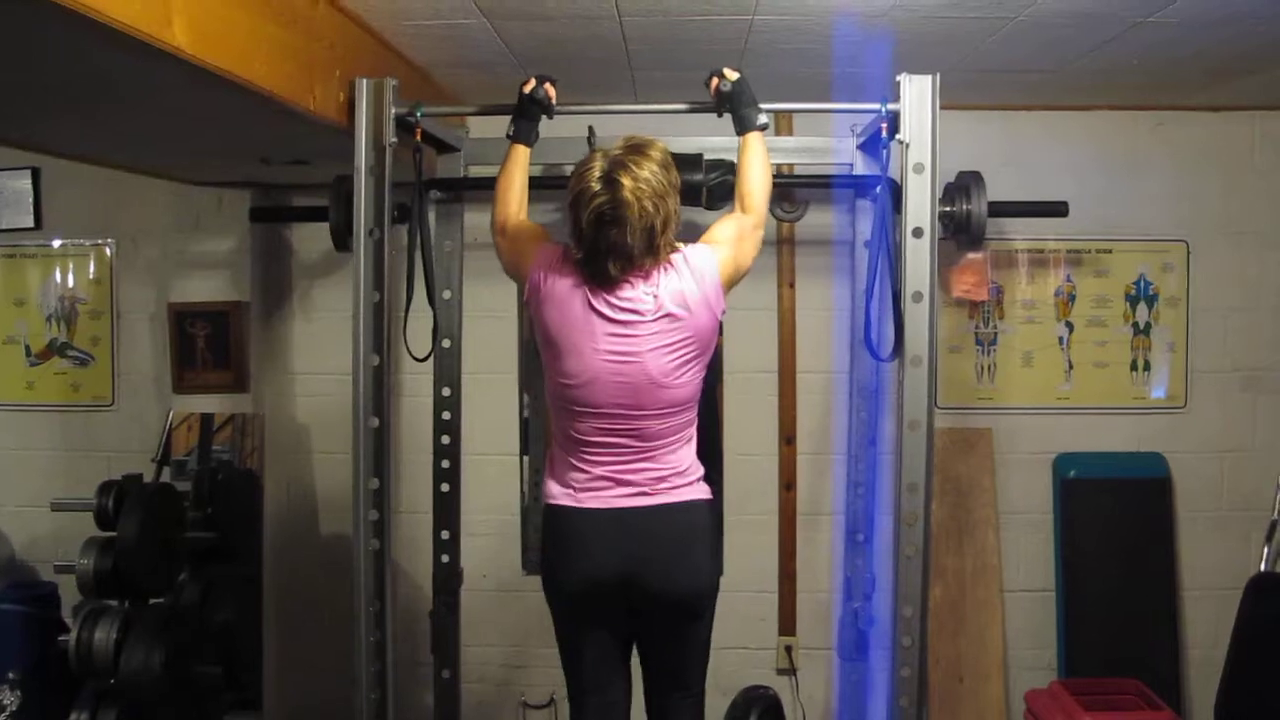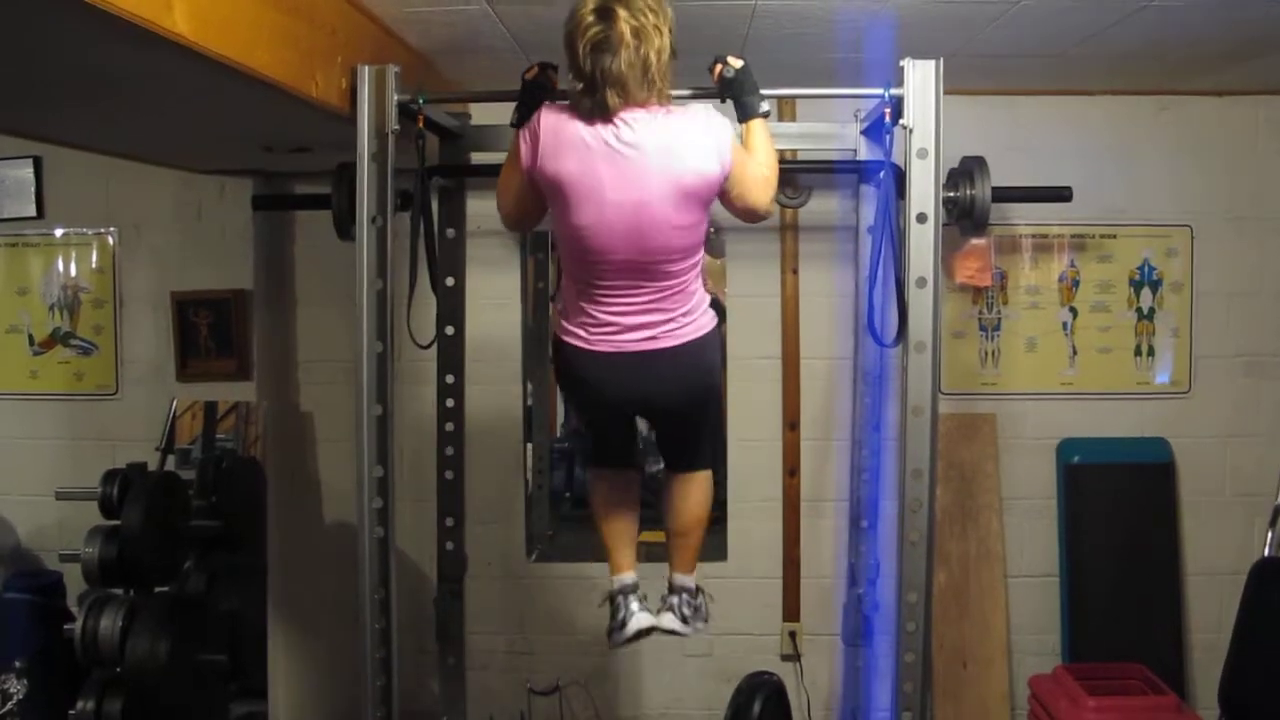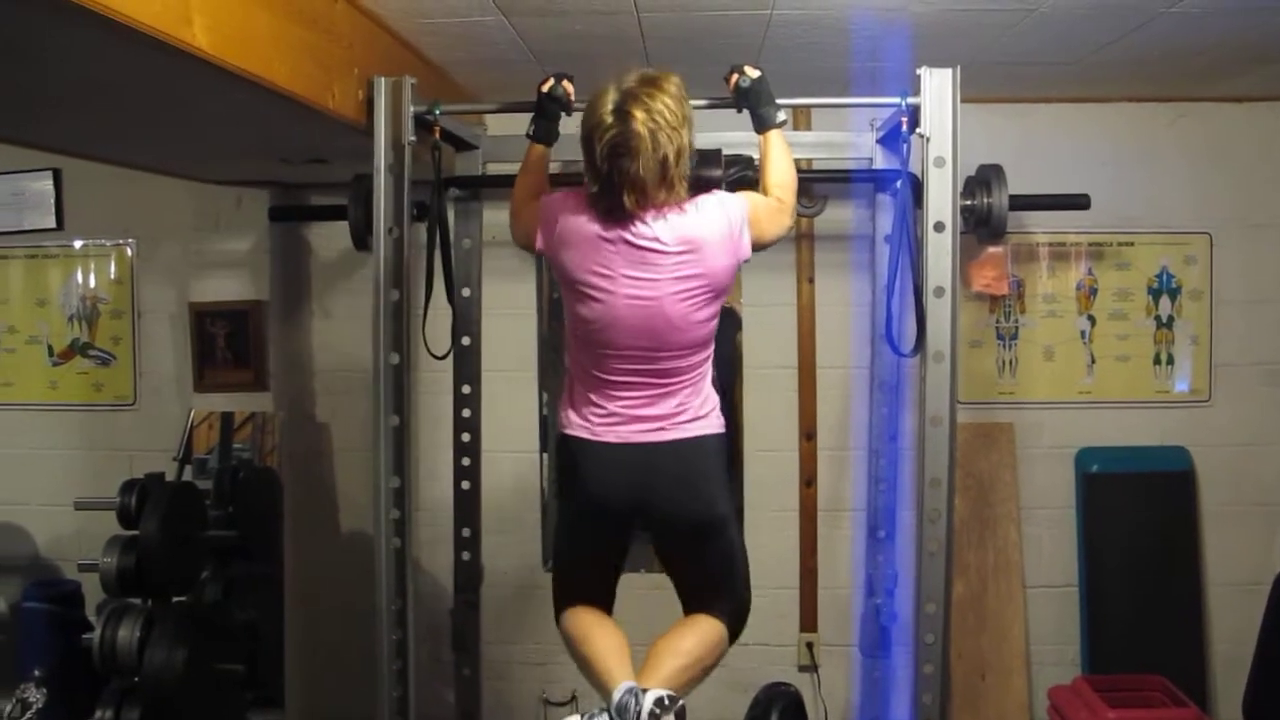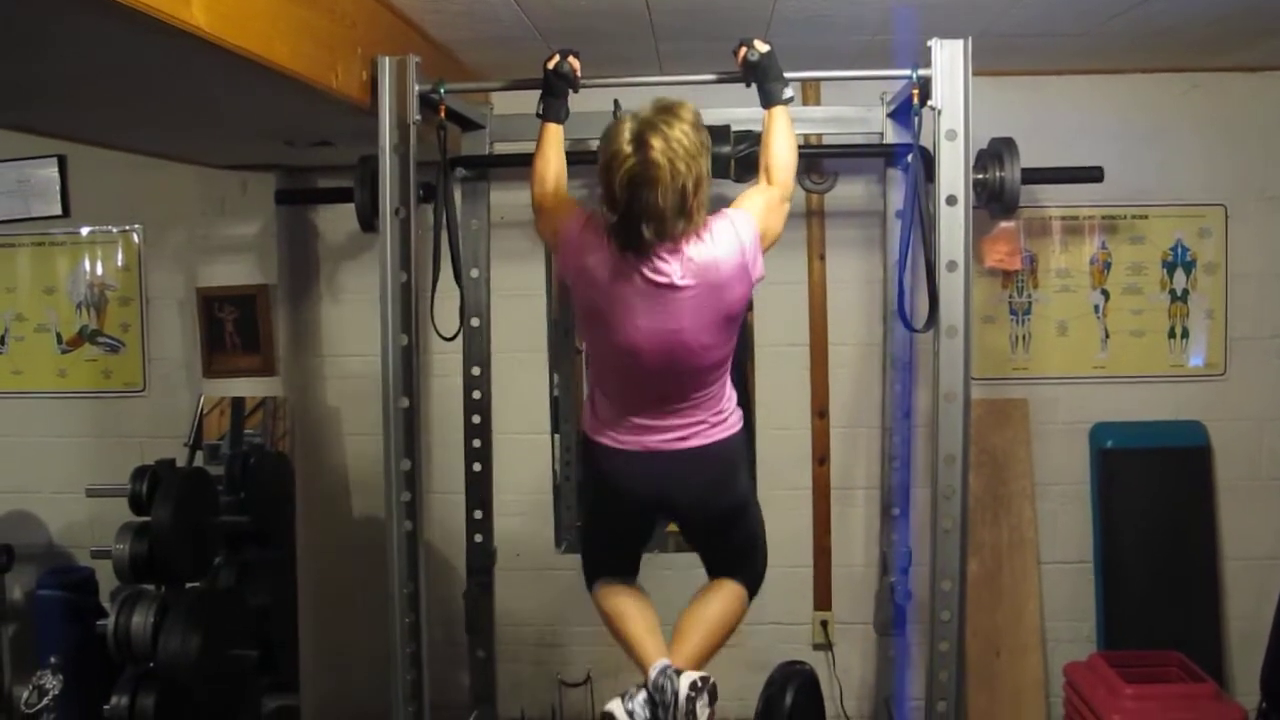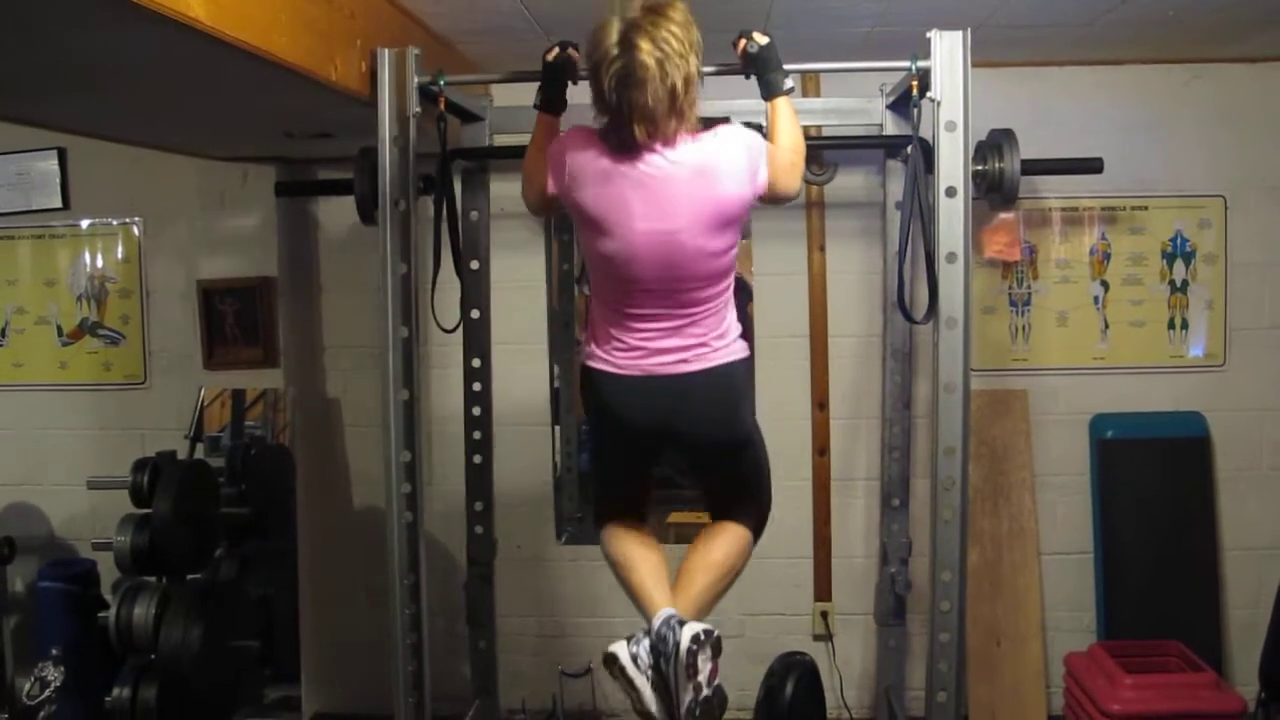
dt=1s
person 1, frame 1
left shoulder: (551, 288)
right shoulder: (698, 284)
left elbow: (507, 225)
right elbow: (751, 215)
left wrist: (523, 129)
right wrist: (748, 119)
left hip: (578, 536)
right hip: (679, 534)
person 1, frame 2
left shoulder: (549, 133)
right shoulder: (704, 131)
left elbow: (514, 216)
right elbow: (759, 201)
right wrist: (752, 109)
left hip: (587, 358)
right hip: (685, 354)
left knee: (608, 456)
right knee: (691, 459)
left ankle: (625, 595)
right ankle: (683, 594)
person 1, frame 3
left shoulder: (567, 224)
right shoulder: (717, 223)
left elbow: (521, 222)
right elbow: (782, 207)
left wrist: (542, 129)
right wrist: (767, 116)
left hip: (591, 458)
right hip: (688, 458)
left knee: (578, 599)
right knee: (721, 606)
person 1, frame 4
left shoulder: (586, 256)
right shoulder: (730, 252)
left elbow: (546, 198)
right elbow: (778, 184)
left wrist: (553, 105)
right wrist: (774, 90)
left hip: (615, 462)
right hip: (711, 460)
left knee: (608, 572)
right knee: (739, 567)
person 1, frame 5
left shoulder: (578, 158)
right shoulder: (733, 152)
left elbow: (536, 195)
right elbow: (789, 177)
left wrist: (550, 97)
right wrist: (774, 81)
left hip: (615, 385)
right hip: (713, 381)
left knee: (617, 510)
right knee: (743, 506)
left ankle: (662, 626)
right ankle: (683, 629)
